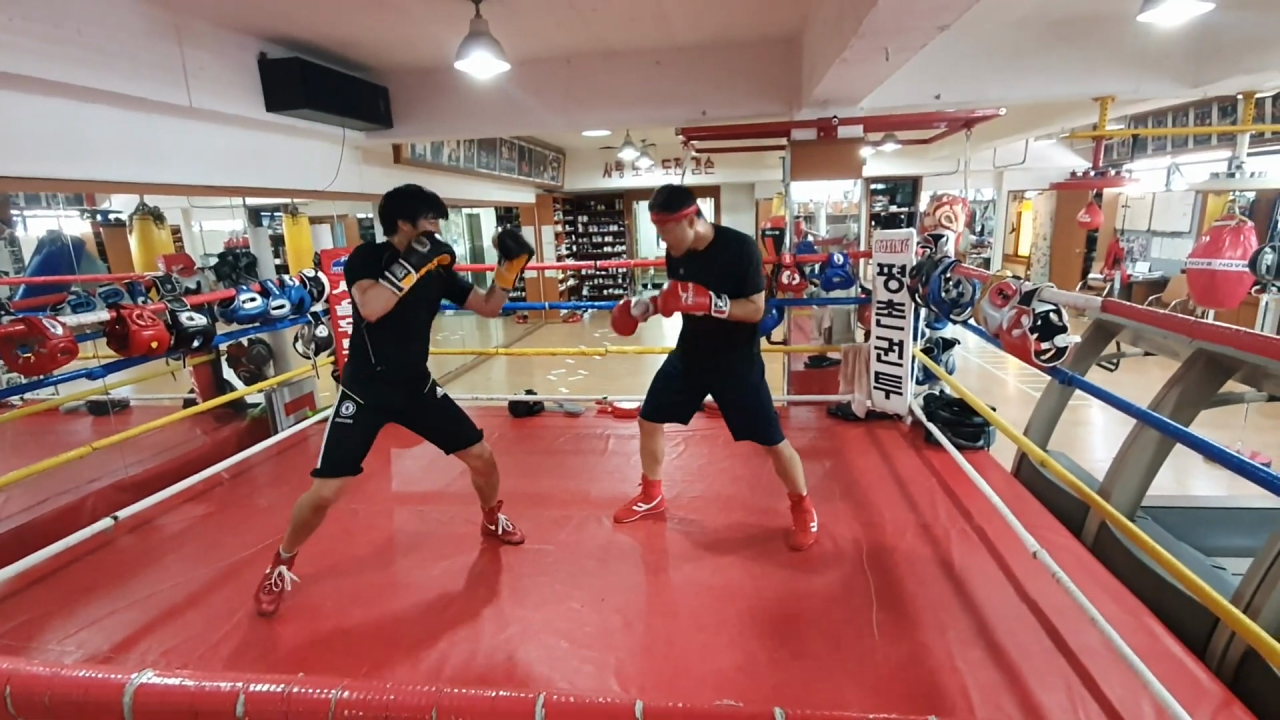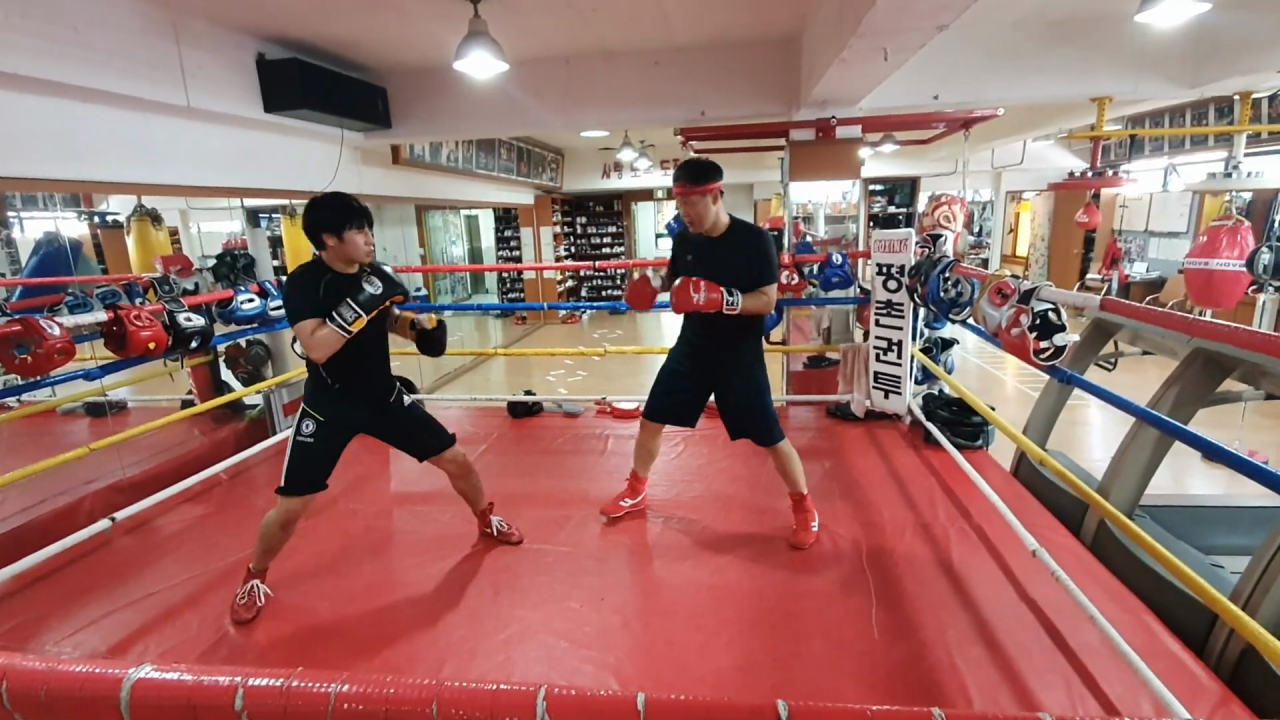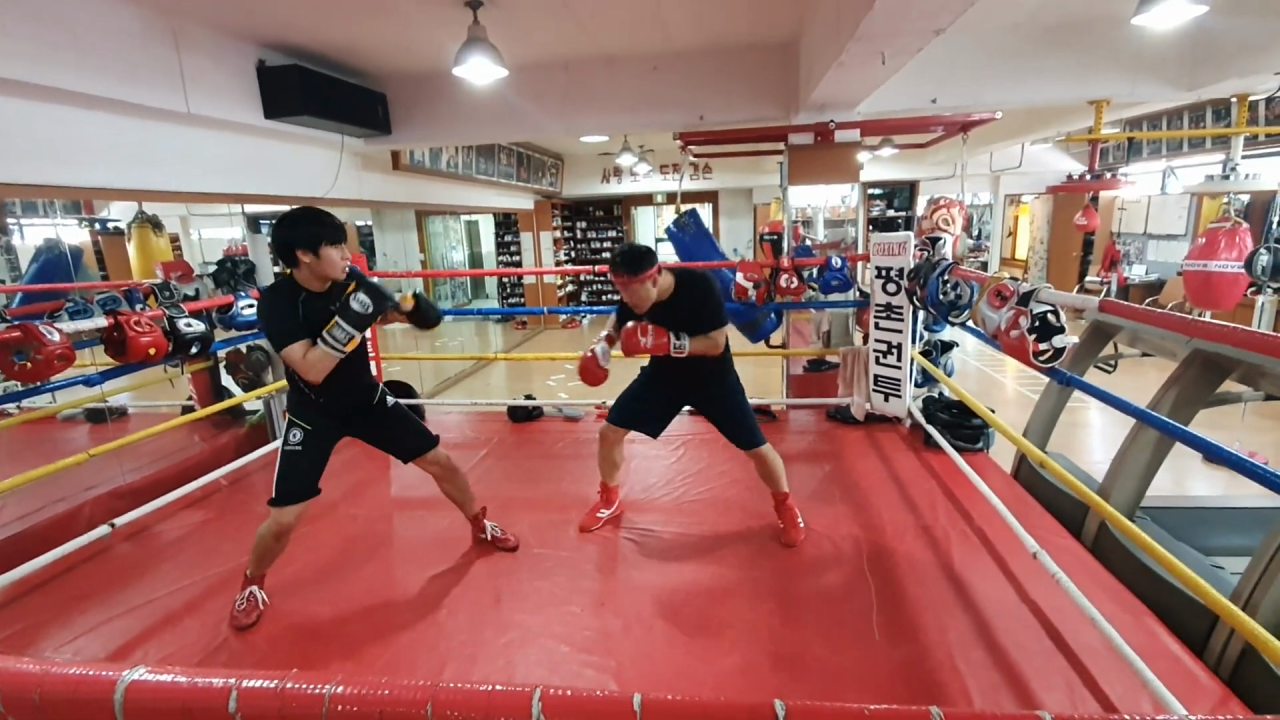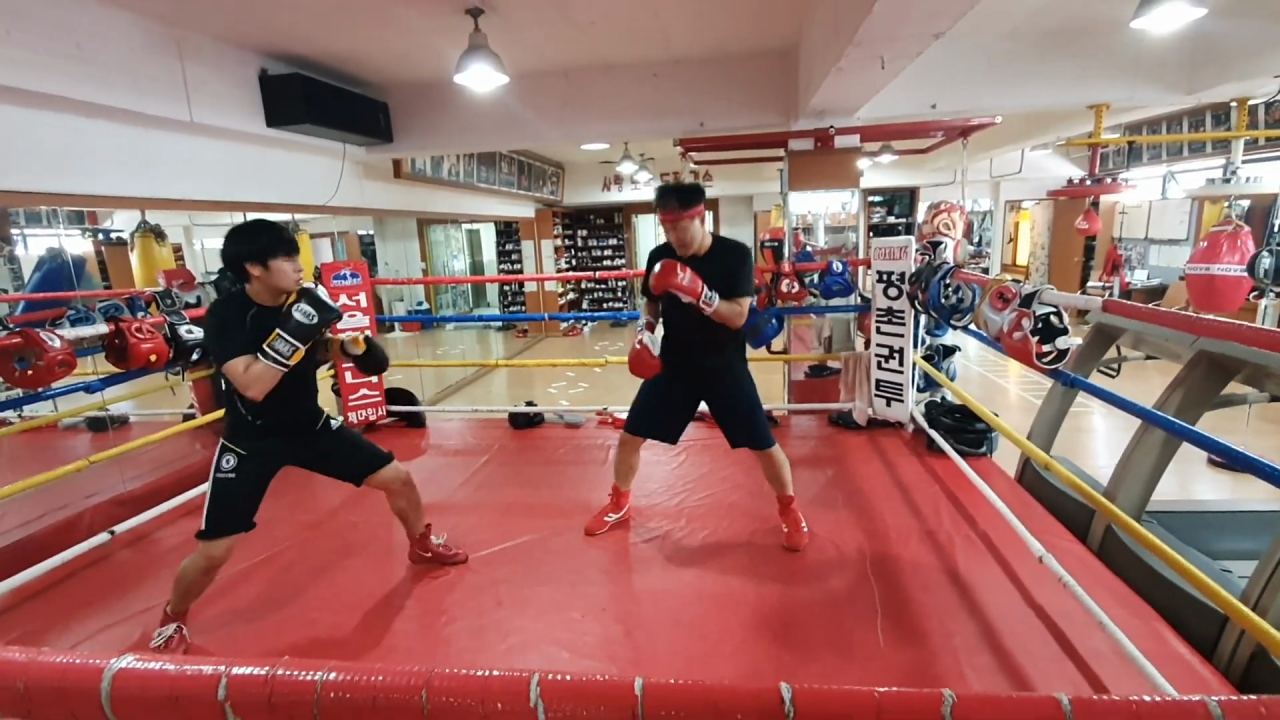
dt=0.4s
person 1, frame 1
left shoulder: (437, 269)
right shoulder: (367, 257)
left elbow: (489, 307)
right elbow: (372, 309)
left wrist: (510, 266)
right wrist: (414, 263)
left hip: (415, 386)
right hip: (365, 389)
left knee: (482, 456)
right knee: (325, 491)
left ankle: (492, 519)
right ankle: (282, 563)
person 1, frame 2
left shoulder: (376, 274)
right shoulder: (303, 283)
right elbow: (316, 350)
left wrist: (419, 326)
right wrist: (361, 302)
left hip: (383, 397)
right hip: (329, 406)
left knee: (456, 459)
right knee: (291, 507)
left ankle: (486, 521)
right ankle: (254, 577)
person 1, frame 3
left shoulder: (350, 278)
right shoulder: (276, 303)
left elbow: (383, 310)
right elbow: (312, 371)
left wrist: (409, 309)
right wrist: (352, 318)
left hip: (367, 400)
right hip: (314, 414)
left knee: (440, 461)
right knee: (283, 519)
left ankle: (481, 525)
right ankle: (253, 583)
person 1, frame 4
left shoulder: (298, 301)
right shoulder: (225, 315)
right elbow: (253, 387)
left wrist: (351, 346)
right wrist: (294, 330)
left hip: (310, 426)
right hip: (251, 441)
left knee: (397, 477)
right knee: (213, 552)
left ankle: (422, 544)
right ankle: (173, 619)
person 2, frame 1
left shoulder: (740, 247)
right shoulder: (677, 255)
left elbow: (755, 309)
left wrist: (707, 303)
right wrist: (647, 305)
left hip: (737, 361)
right hip: (688, 355)
left knee: (772, 441)
right knee: (650, 420)
left ankle: (803, 510)
right ankle: (652, 495)
person 2, frame 2
left shoulder: (754, 240)
right shoulder: (684, 239)
left elbow: (767, 301)
right elbow: (672, 279)
left wrist: (718, 298)
right wrist: (654, 283)
left hip: (740, 358)
right hip: (690, 352)
left knee: (772, 439)
right knee: (651, 421)
left ankle: (804, 508)
right ankle: (636, 491)
person 2, frame 3
left shoulder: (701, 286)
right shoulder: (631, 296)
left elbow: (717, 344)
right elbow: (620, 326)
left wrist: (667, 342)
right wrist: (602, 345)
left hip: (713, 377)
right hip: (663, 374)
left knee: (756, 446)
right knee: (610, 431)
left ankle: (785, 507)
right ankle: (609, 499)
person 2, frame 4
left shoulder: (736, 255)
right shoulder: (660, 257)
left elbow: (738, 316)
left wrist: (697, 292)
right wrist: (646, 331)
left hip: (725, 368)
right hip: (672, 367)
left knee: (764, 446)
right knee: (631, 436)
left ankle: (789, 510)
right ankle: (619, 503)
